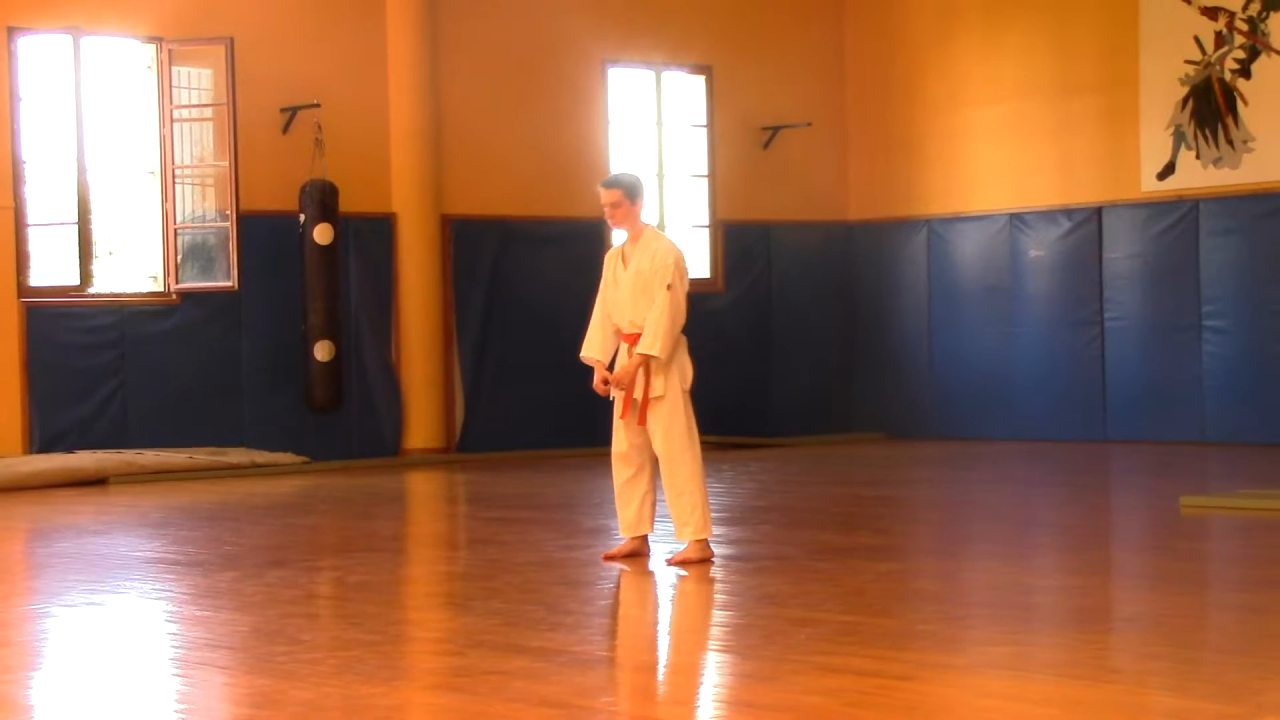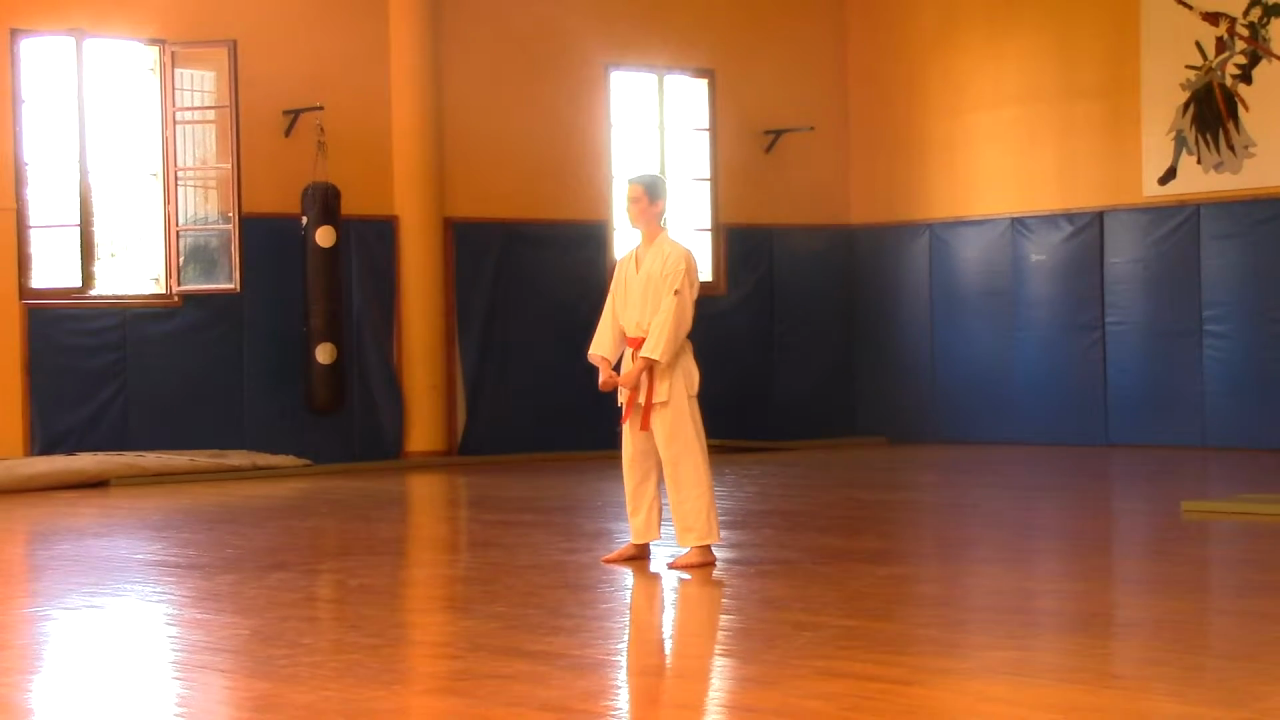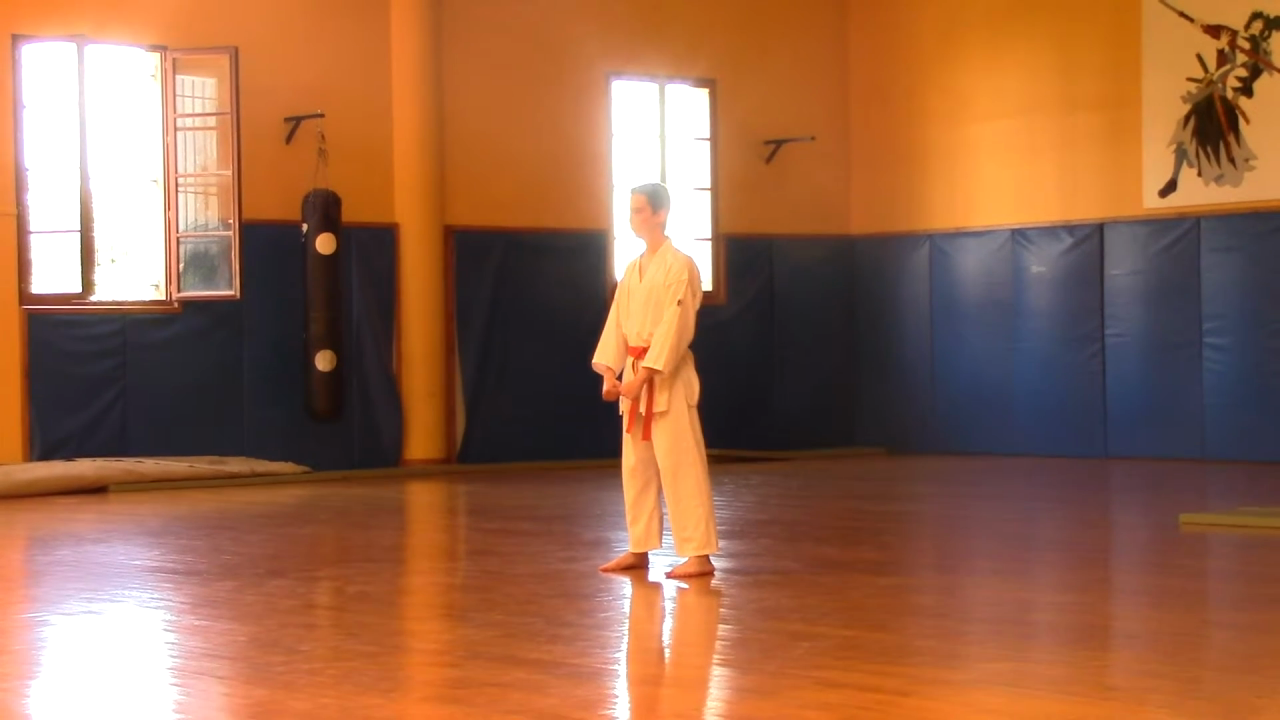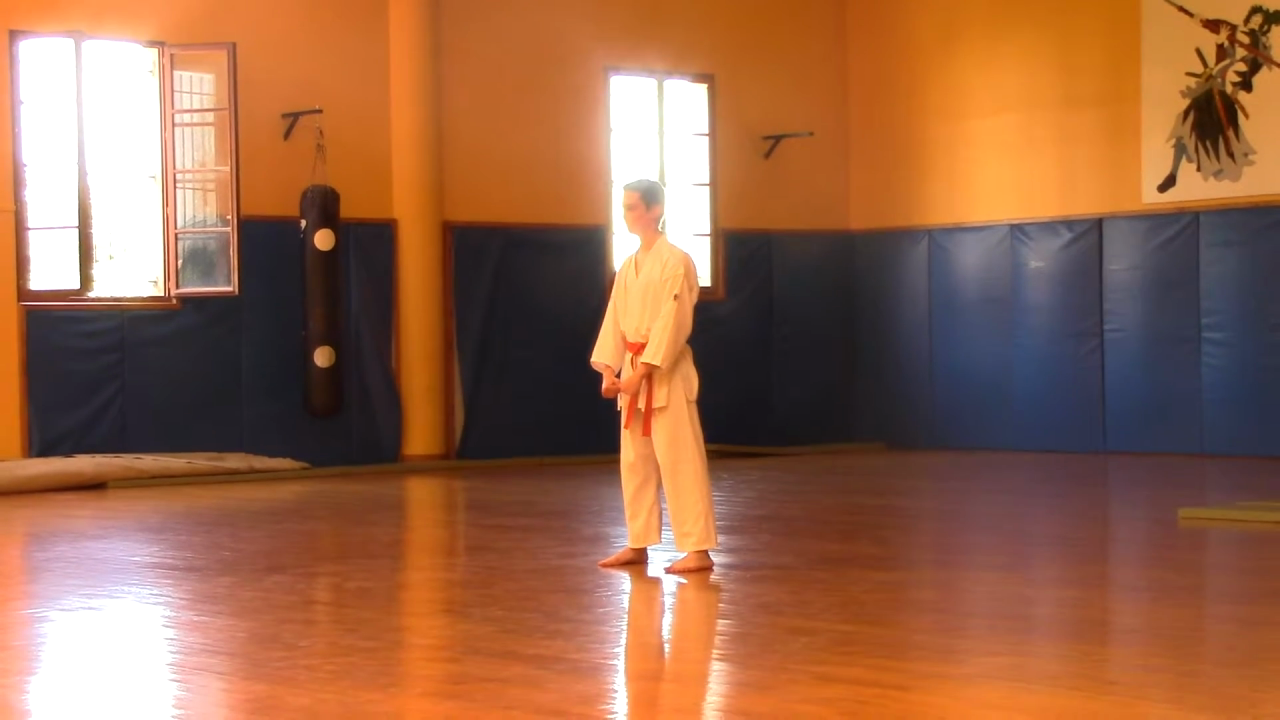
dt=0.7s
person 1, frame 1
left shoulder: (664, 251)
right shoulder: (614, 258)
left elbow: (667, 315)
right elbow: (605, 313)
left wrist: (636, 363)
right wrist: (600, 365)
left hip: (661, 361)
right hip: (628, 361)
left knee: (675, 451)
right knee: (627, 452)
left ankle: (698, 540)
right ankle: (637, 535)
person 1, frame 2
left shoulder: (677, 257)
right shoulder: (627, 262)
left elbow: (672, 319)
right elbow: (613, 315)
left wrist: (641, 366)
right wrist: (605, 363)
left hip: (667, 367)
right hip: (633, 365)
left knee: (682, 456)
right knee: (636, 458)
left ankle: (701, 544)
right ankle: (640, 539)
person 1, frame 3
left shoulder: (680, 266)
right shoulder: (633, 270)
left elbow: (675, 329)
right elbow: (617, 323)
left wrist: (644, 375)
right wrist: (610, 372)
left hip: (667, 377)
right hip: (634, 375)
left knee: (680, 466)
right knee: (636, 466)
left ankle: (699, 555)
right ankle: (639, 548)
person 1, frame 4
left shoulder: (675, 261)
right shoulder: (628, 265)
left elbow: (673, 324)
right elbow: (615, 320)
left wrist: (643, 370)
right wrist: (609, 369)
left hip: (666, 372)
right hip: (633, 370)
left knee: (681, 461)
right knee: (635, 462)
left ankle: (698, 549)
right ankle: (638, 544)
